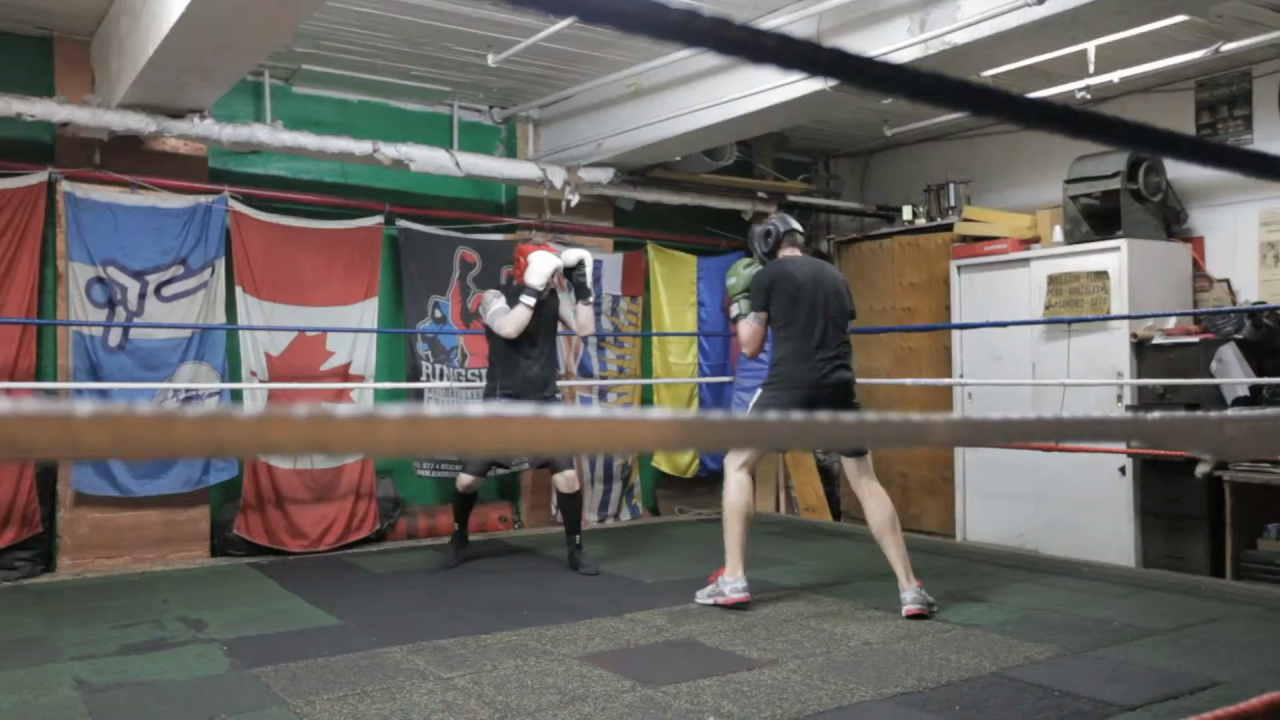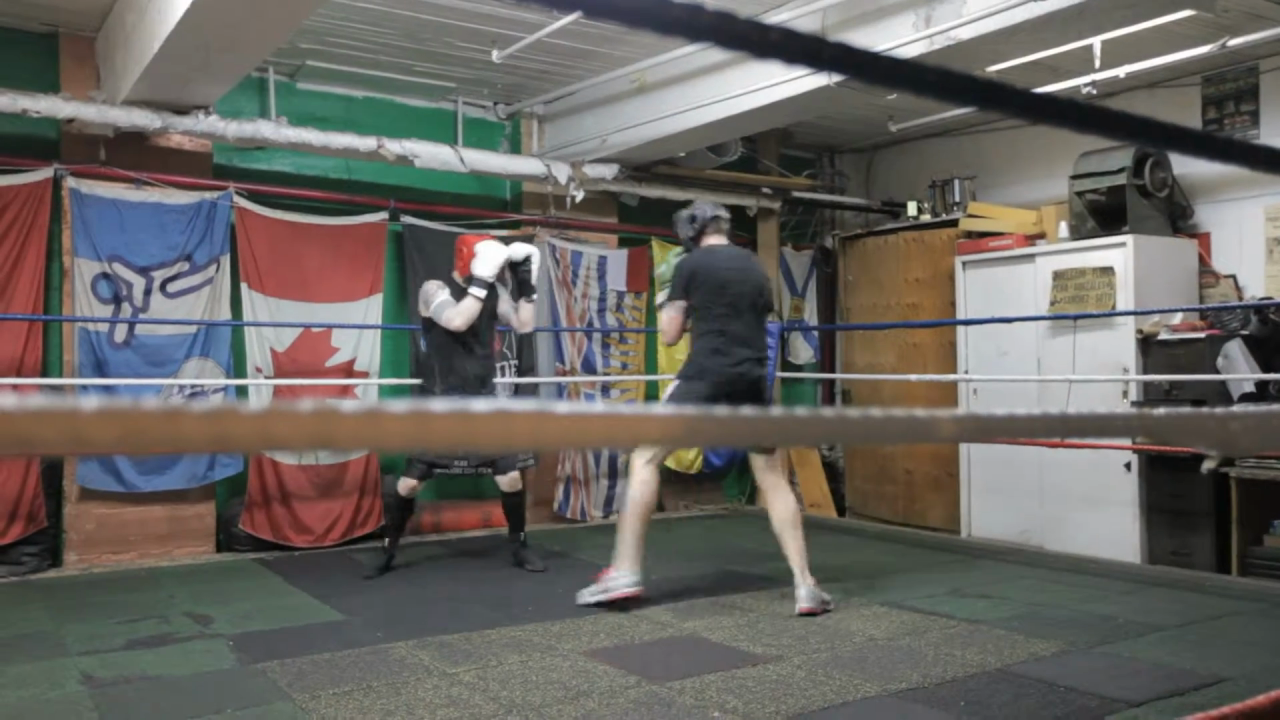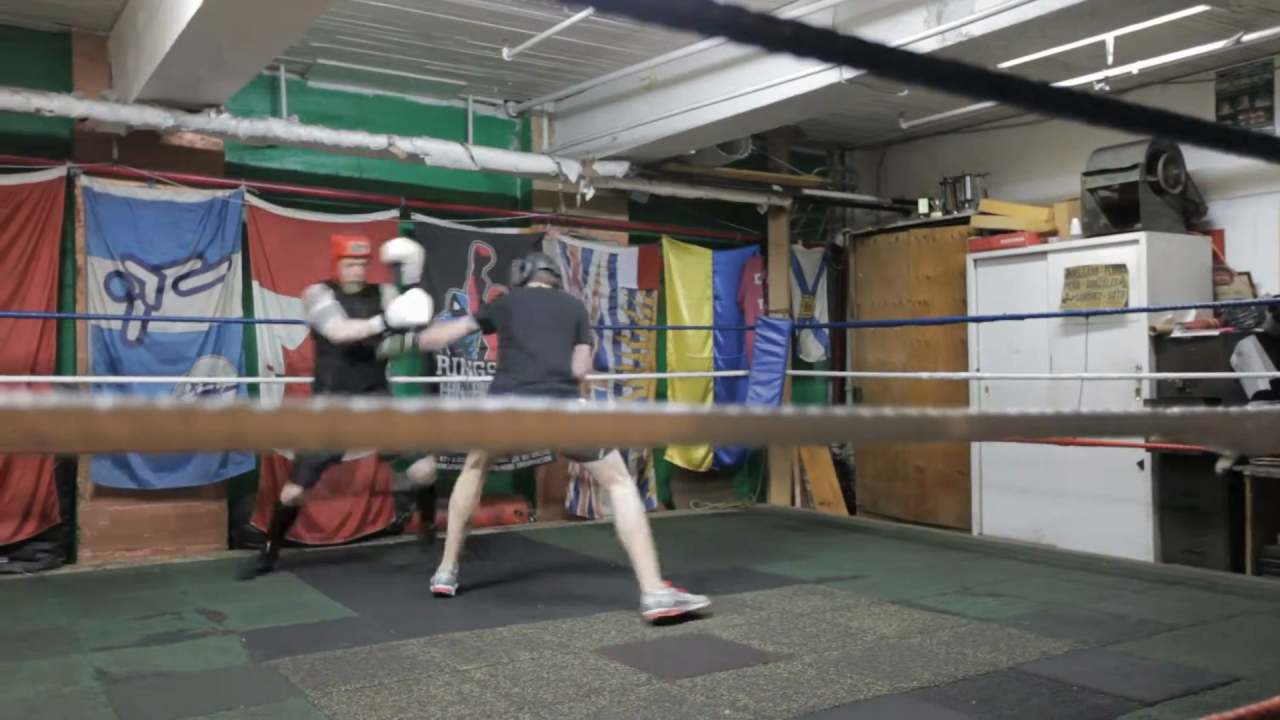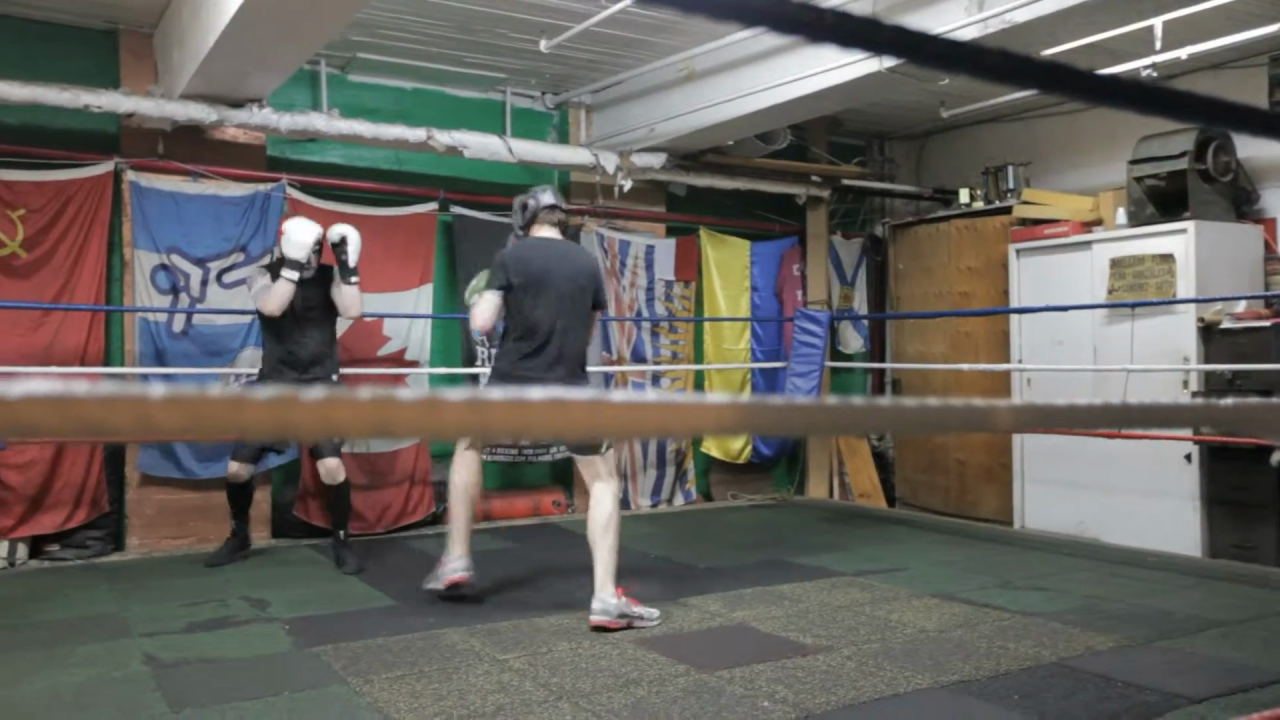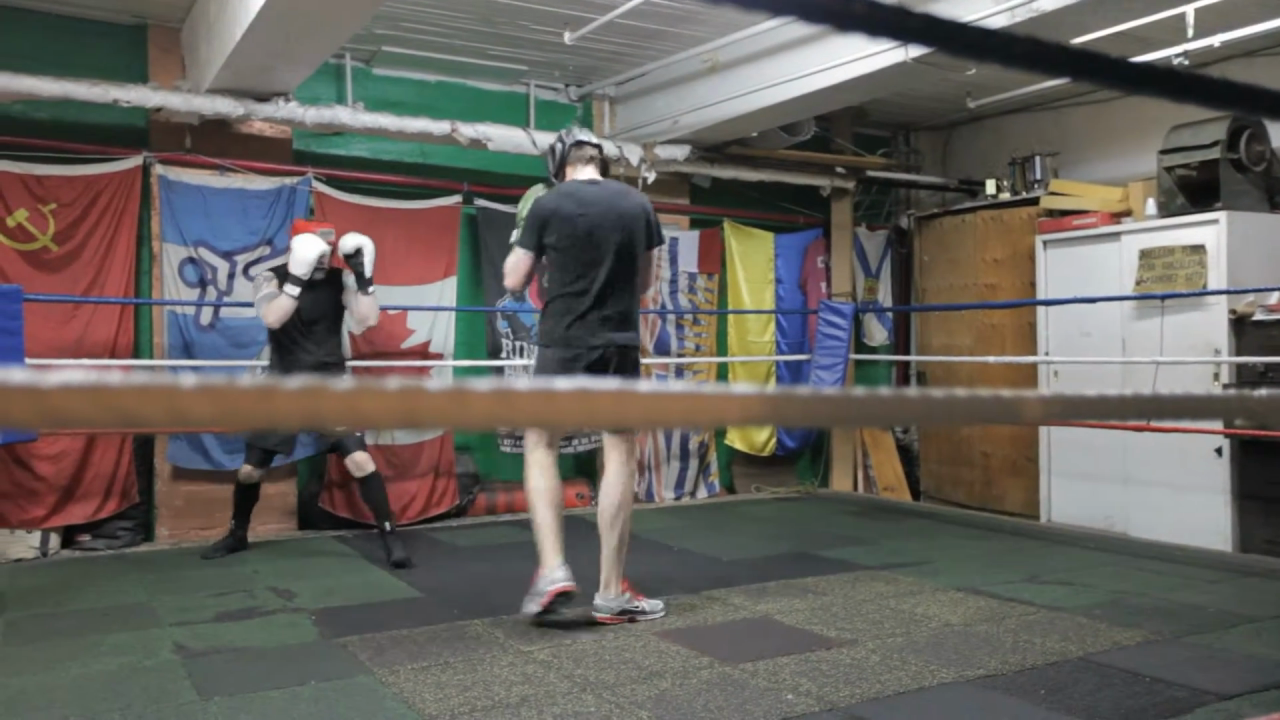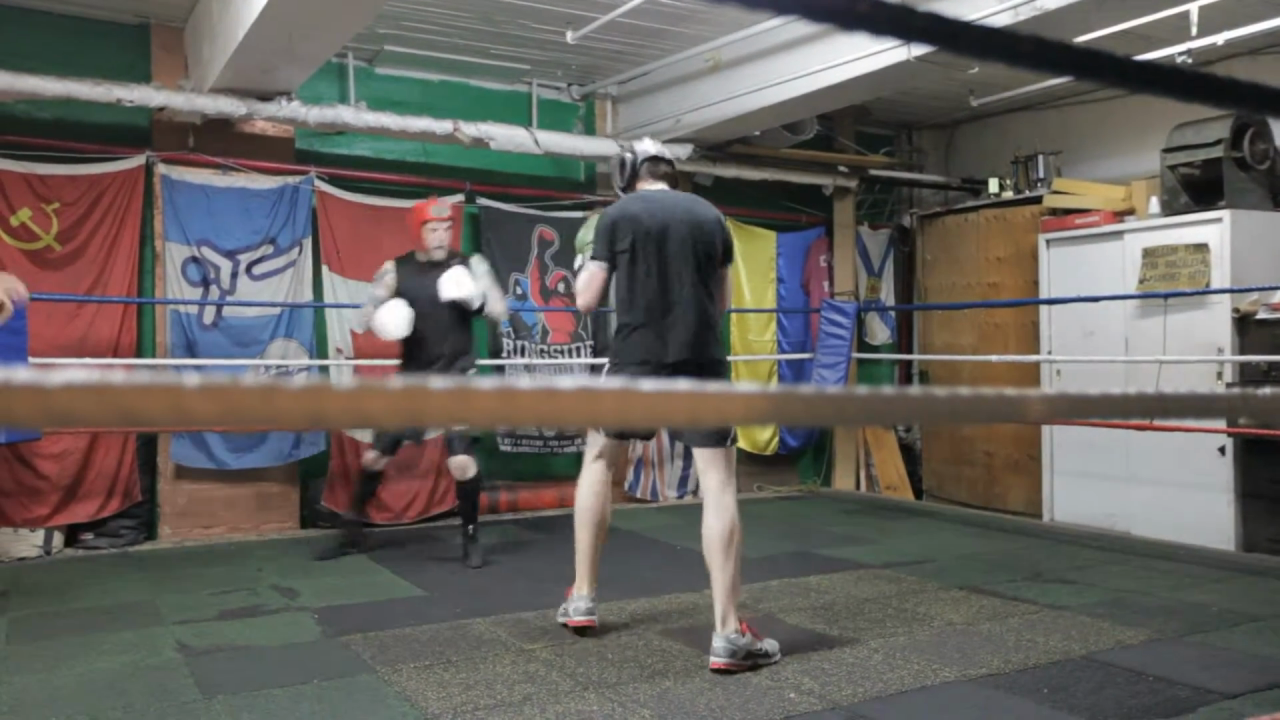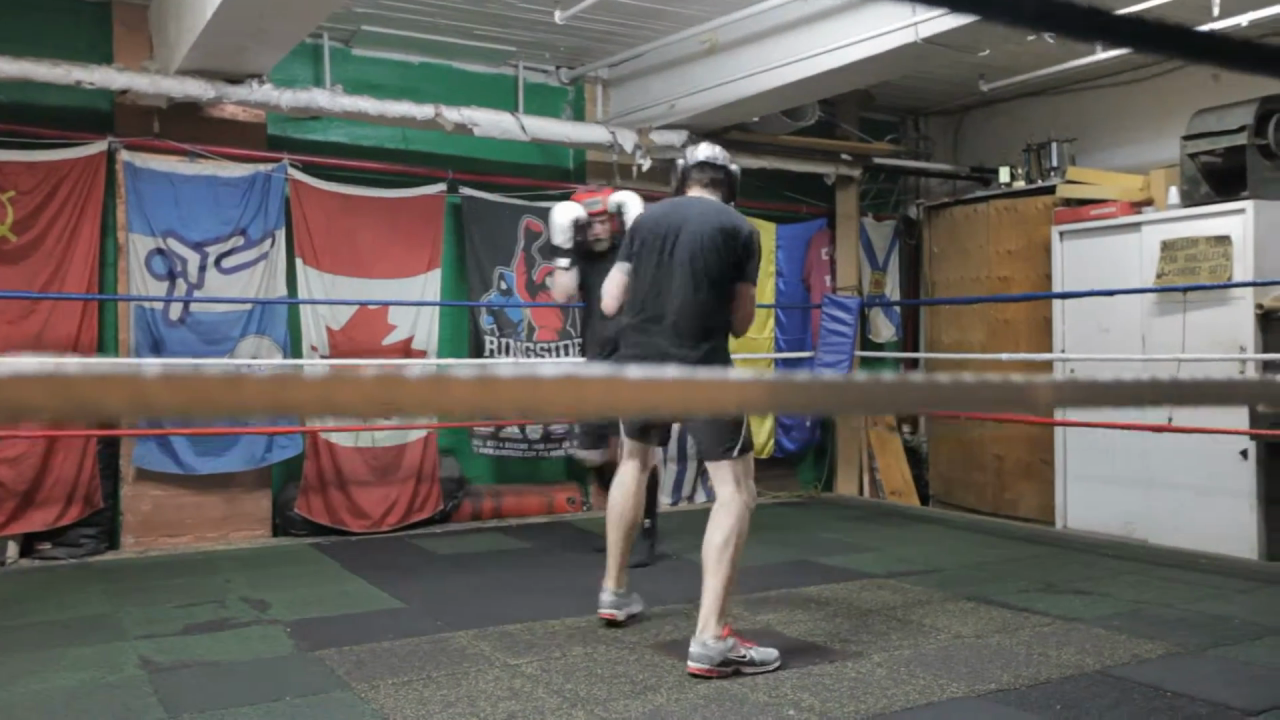
dt=0.7s
person 1, frame 1
left shoulder: (769, 275)
right shoulder: (834, 275)
left elbow: (749, 345)
left wrist: (740, 304)
left hip: (788, 385)
right hip: (838, 386)
left knee: (737, 464)
right knee: (865, 481)
left ankle: (732, 579)
right ankle: (909, 588)
person 1, frame 2
left shoulder: (691, 265)
right shoulder: (757, 268)
left elbow: (669, 334)
left wrist: (669, 296)
left hip: (703, 378)
right hip: (751, 382)
left knee: (645, 459)
right knee: (773, 479)
left ankle: (622, 574)
right ankle: (805, 586)
person 1, frame 3
left shoulder: (504, 303)
right shoulder: (574, 308)
left elbow: (446, 334)
left hip: (506, 401)
right hip: (558, 402)
left knee: (474, 467)
right knee: (621, 484)
left ankle: (446, 572)
right ankle: (655, 592)
person 1, frame 4
left shoulder: (510, 256)
right shoulder: (588, 262)
left elbow: (482, 324)
left wrist: (479, 300)
left hip: (511, 383)
right hip: (566, 387)
left knee: (468, 451)
right knee: (605, 482)
left ankle: (456, 559)
right ankle: (606, 598)
person 1, frame 5
left shoulder: (547, 205)
right shoulder: (637, 203)
left elbow: (513, 282)
left wrist: (523, 240)
left hip: (563, 344)
right hip: (619, 344)
left knee: (540, 449)
right knee: (619, 460)
left ankle: (552, 569)
right ankle: (612, 593)
person 1, frame 6
left shoulder: (619, 214)
right shoulder: (710, 215)
left elbow: (587, 300)
left wrist: (595, 263)
left hip: (636, 359)
right hip: (701, 360)
left knee: (599, 462)
right knee: (719, 486)
left ankle: (582, 597)
right ankle: (728, 634)
person 1, frame 7
left shoulder: (646, 219)
right shoulder: (739, 229)
left elbow: (610, 304)
right elbow: (740, 324)
left hip: (637, 364)
right hip: (700, 368)
left knee: (634, 461)
right knee: (736, 493)
left ankle: (614, 591)
right ankle: (711, 639)
person 2, frame 1
left shoulder: (553, 299)
right shoulder: (494, 298)
left elbow: (585, 328)
right elbow: (509, 329)
left wrist: (583, 288)
right wrist: (532, 290)
left hip: (544, 402)
right hip: (502, 402)
left knee: (567, 475)
right knee: (468, 479)
left ankle: (575, 550)
right ankle: (459, 538)
person 2, frame 2
left shoulder: (494, 293)
right shoulder: (435, 289)
left elbow: (524, 325)
right elbow: (456, 322)
left wrist: (526, 283)
right wrist: (480, 282)
left hip: (482, 398)
right hip: (440, 400)
left knee: (511, 475)
right knee: (409, 481)
left ankle: (519, 546)
right ankle: (388, 551)
person 2, frame 3
left shoulder: (380, 293)
right shoulder: (319, 294)
left elbow: (413, 323)
right elbow: (339, 332)
left wrist: (411, 284)
right wrist: (385, 321)
left hip: (377, 398)
left knee: (423, 467)
right knee: (295, 488)
left ankle: (430, 541)
right ankle: (269, 553)
person 2, frame 4
left shoulder: (330, 277)
right shoulder: (265, 276)
left elbow: (353, 311)
right elbow: (272, 307)
left wrist: (348, 266)
right wrist: (292, 265)
left hip: (320, 384)
right hip: (275, 383)
left knee: (331, 465)
right knee: (238, 467)
left ankle: (341, 543)
right ankle: (238, 537)
person 2, frame 5
left shoulder: (340, 280)
right shoulder: (272, 278)
left elbow: (368, 320)
right elbow: (272, 319)
left wrist: (363, 276)
right wrist: (298, 277)
left knee: (359, 458)
right knee: (250, 468)
left ankle: (389, 538)
right ankle: (237, 534)
person 2, frame 6
left shoulder: (472, 265)
right shoulder: (396, 269)
left elbow: (500, 315)
right elbow: (369, 316)
left wrist: (476, 300)
right wrist: (378, 321)
left hip: (457, 377)
right hip: (413, 376)
left knee: (461, 462)
right knee: (375, 456)
left ankle: (470, 538)
right ankle: (352, 532)
person 2, frame 7
right shoulder: (578, 253)
right elbow: (561, 295)
right wrist: (563, 246)
right hip: (597, 361)
right knee: (591, 451)
left ankle: (647, 536)
